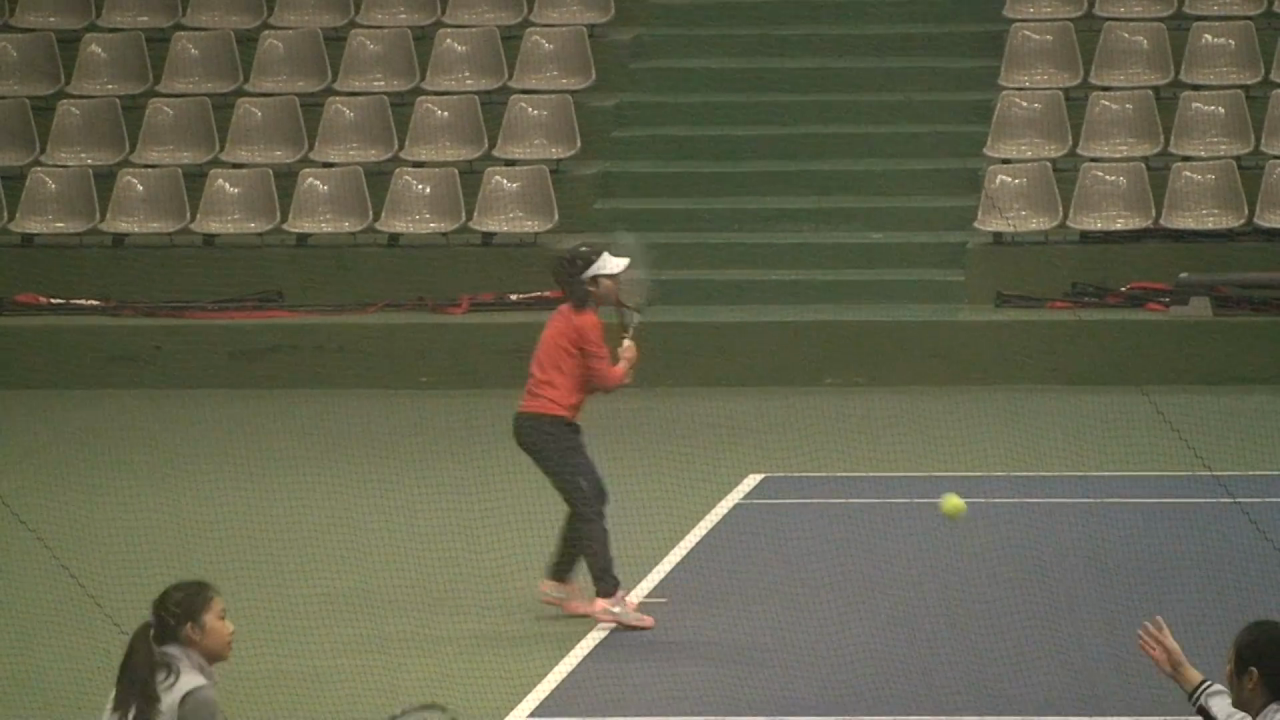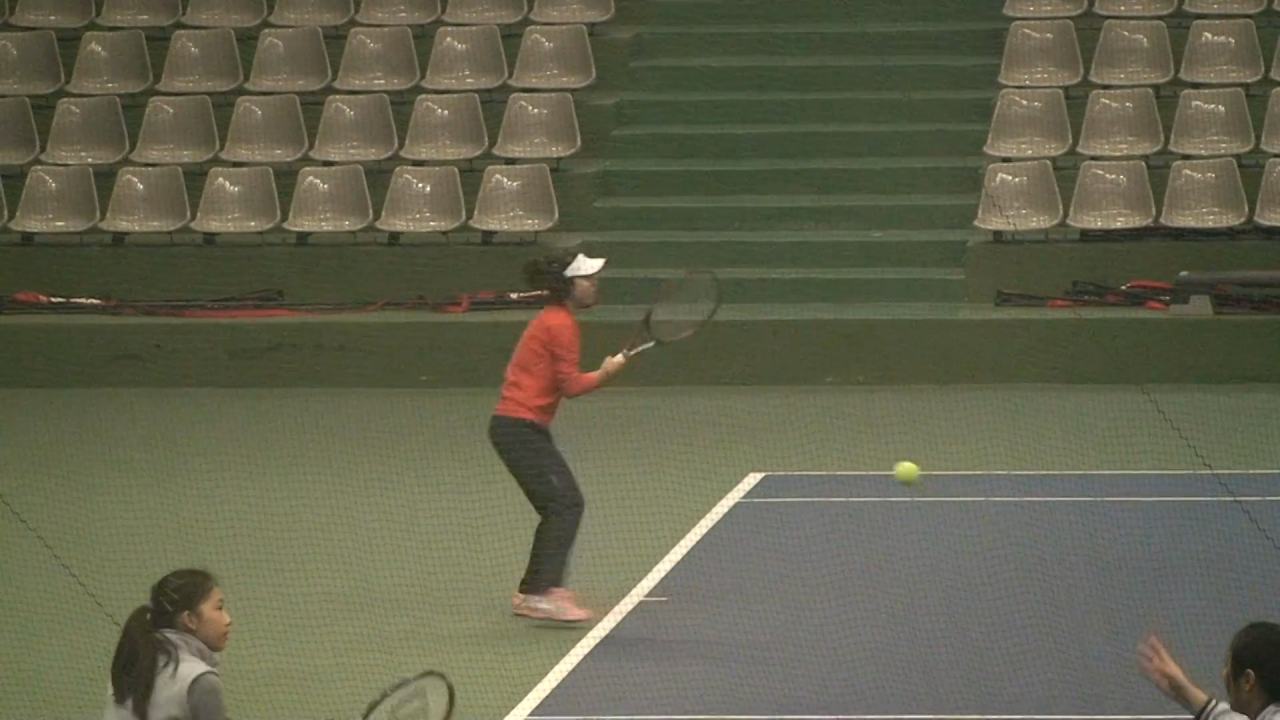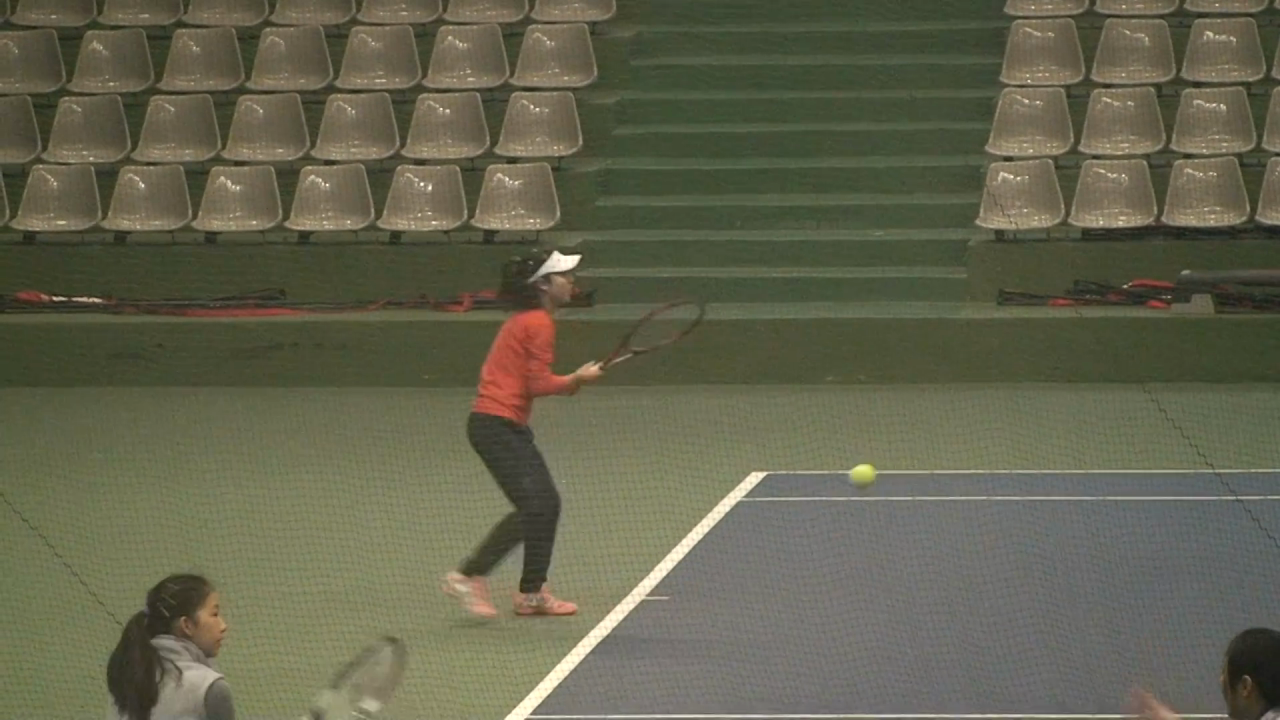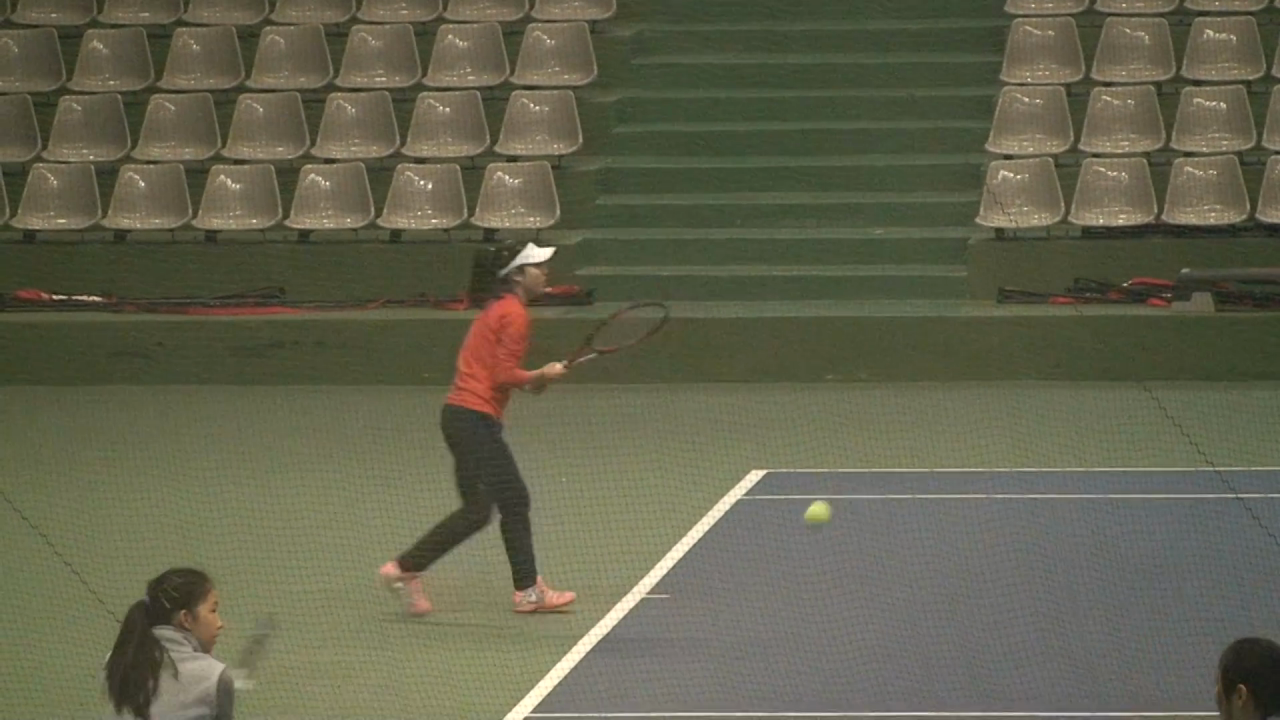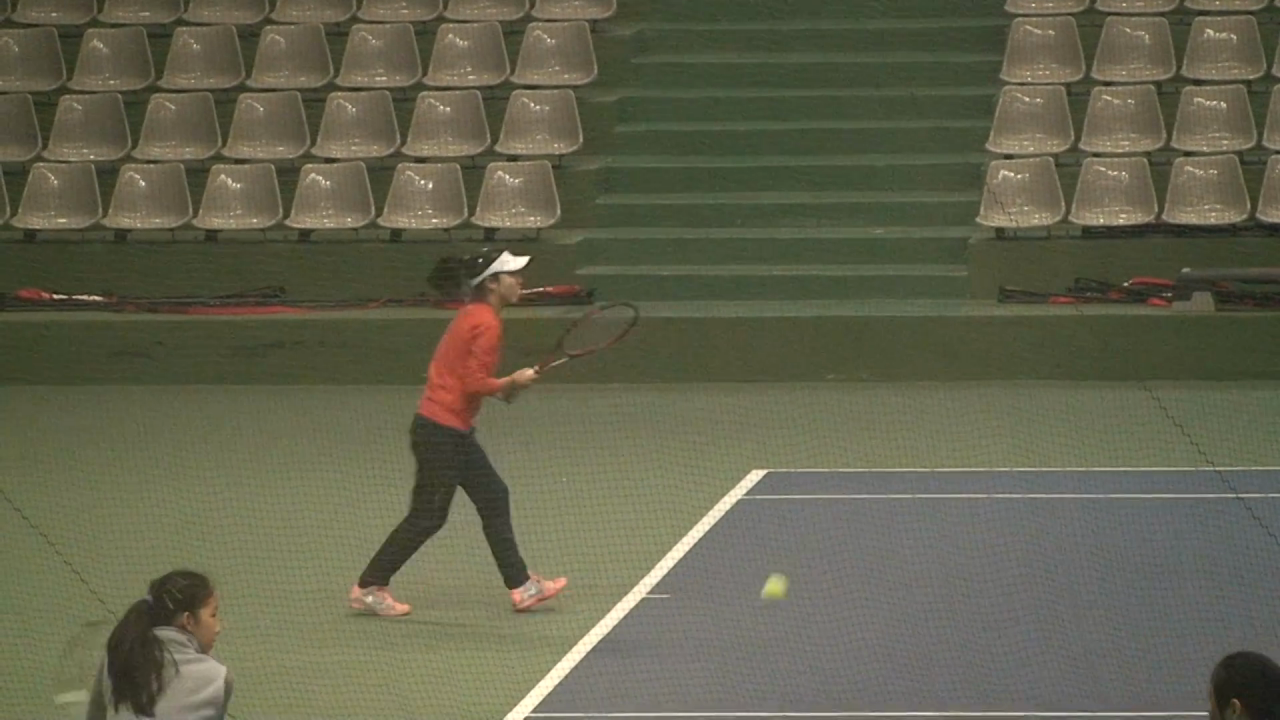
dt=0.1s
person 1, frame 1
left shoulder: (569, 314)
right shoulder: (587, 322)
right elbow: (605, 380)
left wrist: (614, 363)
right wrist: (626, 359)
left hip: (538, 423)
right hip: (549, 425)
left knee: (589, 502)
right knee: (591, 505)
left ankle: (560, 583)
right ankle: (608, 599)
person 1, frame 2
left shoulder: (550, 318)
right shoulder: (561, 324)
right elbow: (571, 385)
left wrist: (598, 371)
right wrist: (607, 371)
left hip: (516, 427)
right hip: (519, 428)
left knee: (560, 506)
right knee: (567, 504)
left ankle: (532, 593)
right ankle: (545, 593)
person 1, frame 3
left shoulder: (527, 318)
right shoulder: (539, 324)
right elbow: (540, 383)
left wrist: (566, 383)
right wrist: (579, 378)
left hip: (503, 425)
right hip: (496, 426)
left knee: (547, 505)
right knee: (534, 508)
left ankle: (532, 593)
right ankle: (468, 577)
person 1, frame 4
left shoulder: (500, 309)
right shoulder: (515, 315)
right elbow: (505, 374)
left wrist: (530, 379)
right wrist: (543, 375)
left hip: (474, 418)
right hip: (472, 419)
left knee: (516, 500)
right knee: (477, 510)
left ankle: (529, 590)
right ankle: (403, 570)
person 1, frame 5
left shoulder: (473, 315)
right shoulder: (487, 324)
right elbow: (476, 384)
left wrist: (501, 385)
right wrist: (513, 381)
left hip: (449, 427)
right hip: (441, 430)
left knee: (495, 497)
right knee: (427, 516)
left ankle: (521, 586)
right ankle: (368, 588)
